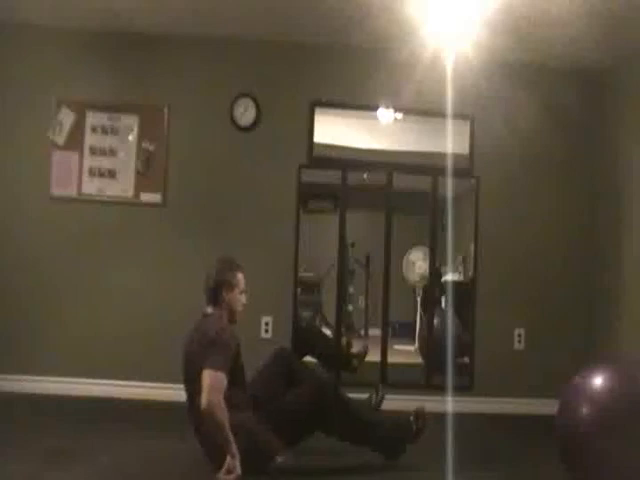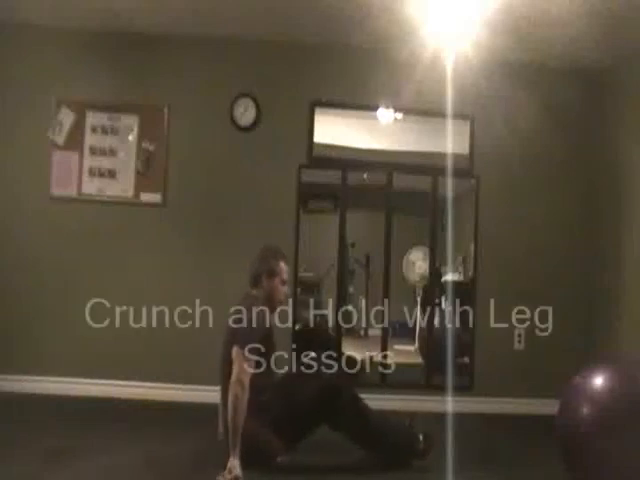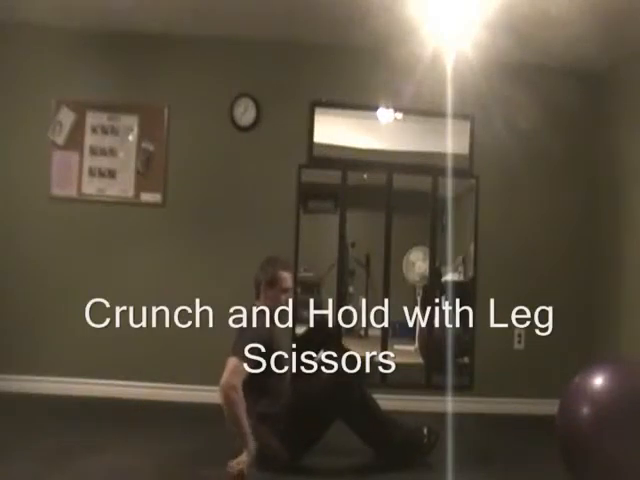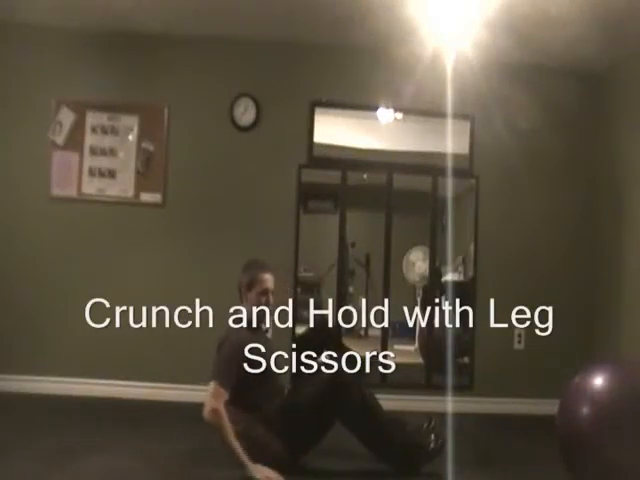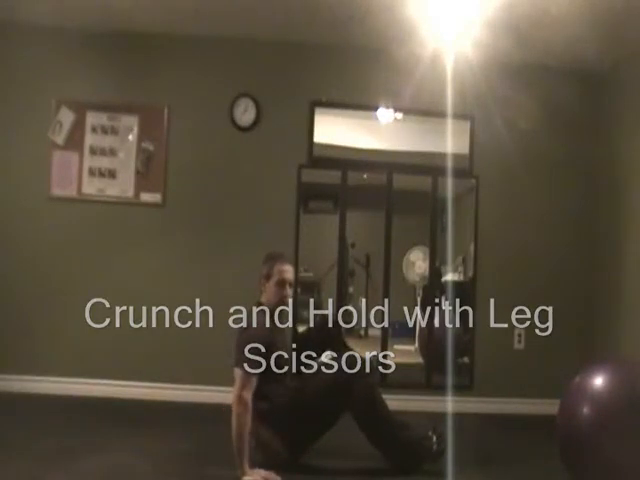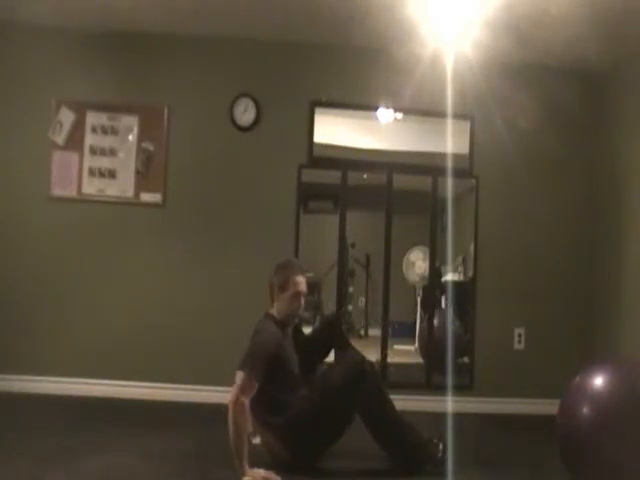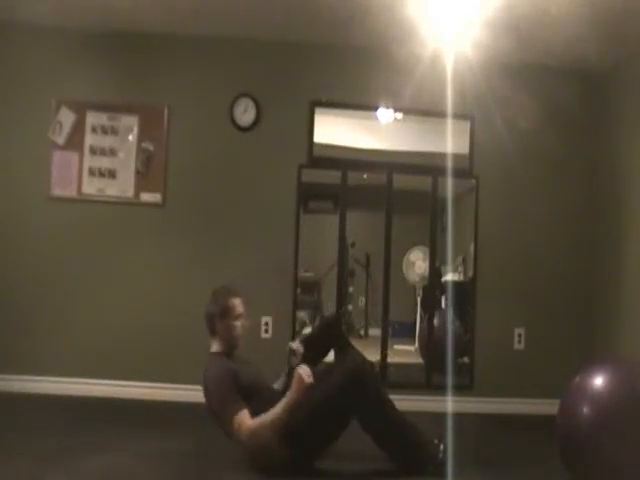
dt=0.7s
person 1, frame 1
left shoulder: (204, 328)
right shoulder: (221, 335)
right elbow: (210, 401)
right wrist: (232, 453)
right hip: (245, 443)
left knee: (284, 360)
right knee: (321, 393)
left ankle: (356, 416)
right ankle: (392, 437)
person 1, frame 2
left shoulder: (251, 311)
right shoulder: (254, 318)
right elbow: (239, 383)
right wrist: (235, 455)
left hip: (263, 414)
right hip: (260, 434)
right knee: (333, 388)
right ankle: (397, 446)
person 1, frame 3
left shoulder: (262, 325)
right shoulder: (256, 330)
right elbow: (229, 385)
right wrist: (249, 446)
left hip: (279, 424)
right hip: (275, 441)
right knee: (340, 382)
right ankle: (399, 445)
person 1, frame 4
left shoulder: (256, 332)
right shoulder: (236, 342)
right elbow: (212, 408)
left hip: (279, 423)
right hip: (271, 445)
right knee: (338, 382)
right ankle: (404, 451)
person 1, frame 5
left shoulder: (277, 319)
right shoulder: (256, 331)
right elbow: (241, 399)
left hip: (285, 418)
right hip: (276, 438)
right knee: (349, 376)
right ankle: (409, 450)
person 1, frame 6
left shoulder: (283, 328)
right shoulder: (267, 337)
right elbow: (237, 400)
left hip: (297, 424)
right hip: (293, 444)
right knee: (358, 370)
right ankle: (416, 455)
person 1, frame 7
left shoulder: (230, 361)
right shoulder: (219, 374)
right elbow: (247, 433)
left wrist: (291, 369)
right wrist: (293, 396)
left hip: (287, 430)
right hip: (288, 447)
right knee: (357, 373)
right ankle: (420, 458)
